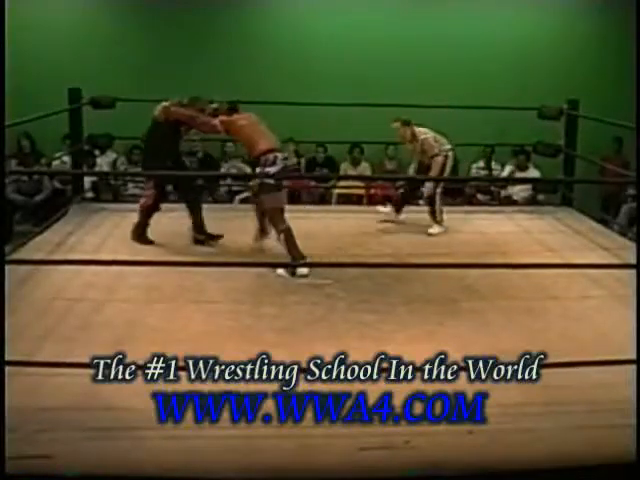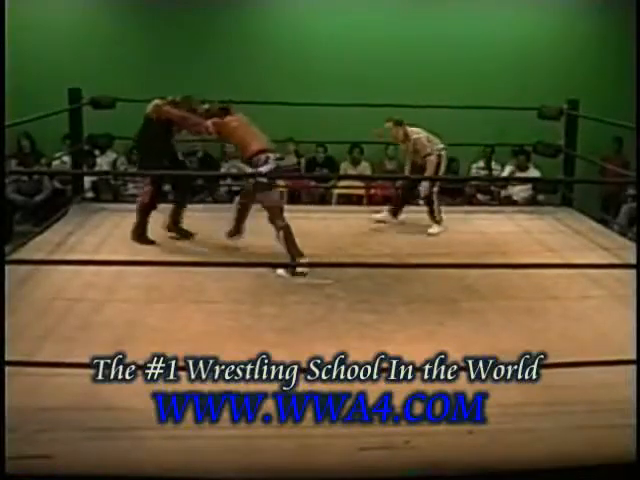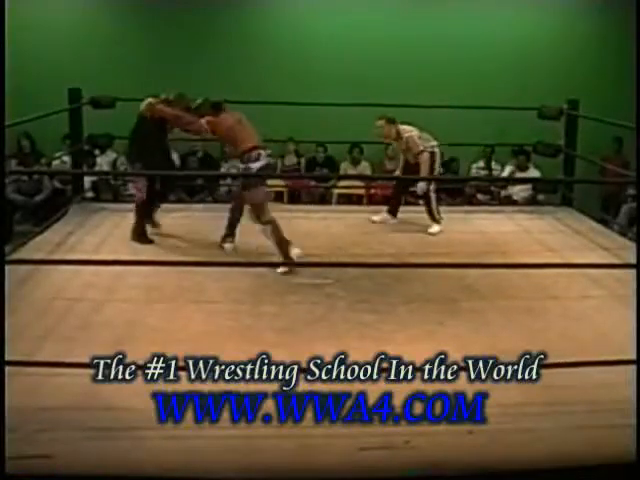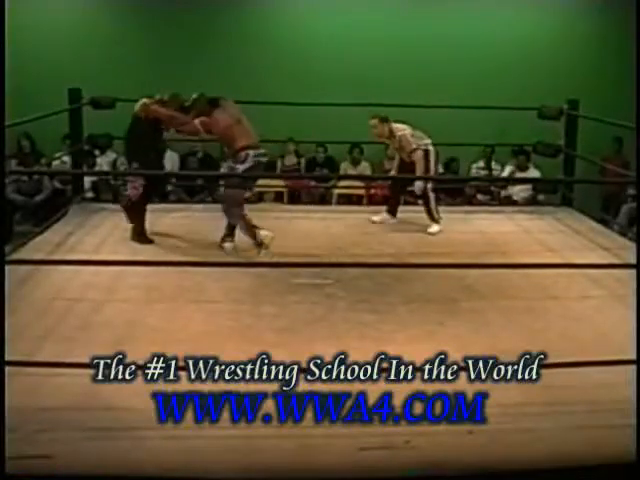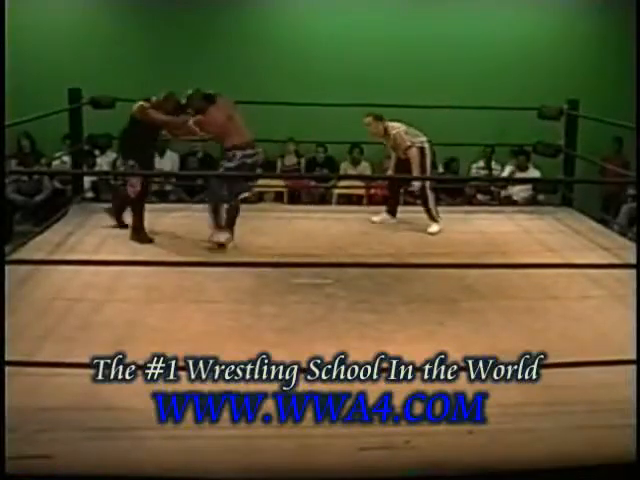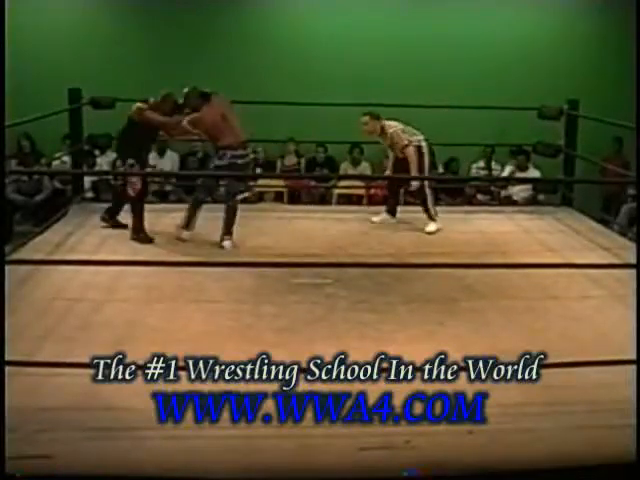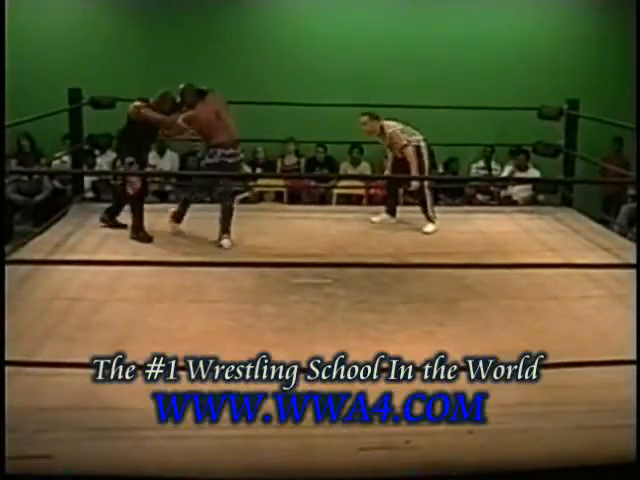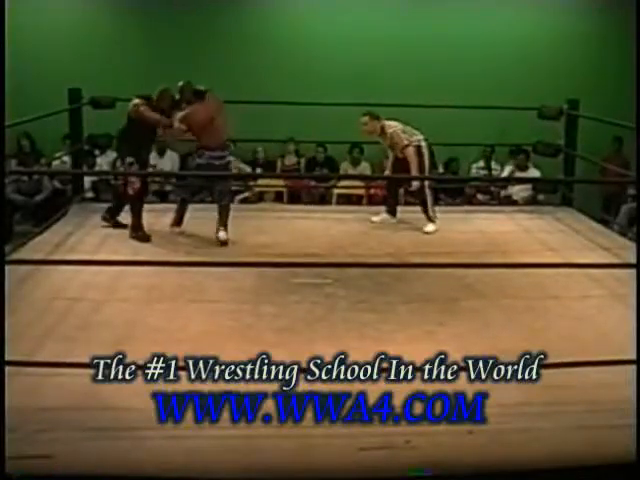
dt=0.1s
person 1, frame 1
left shoulder: (229, 121)
right shoulder: (247, 116)
left hip: (270, 163)
right hip: (278, 160)
left knee: (276, 216)
right knee: (258, 193)
left ankle: (299, 264)
right ankle: (262, 231)
person 1, frame 2
left shoulder: (221, 123)
right shoulder: (237, 117)
left hip: (262, 162)
right hip: (272, 159)
left knee: (275, 215)
right knee: (246, 195)
left ankle: (298, 261)
right ankle: (236, 229)
person 1, frame 3
left shoulder: (212, 122)
right shoulder: (230, 112)
left elbow: (190, 125)
left hip: (252, 160)
right hip: (261, 157)
left knee: (260, 211)
right knee: (238, 198)
left ankle: (288, 251)
right ankle: (228, 238)
person 1, frame 4
left shoulder: (209, 121)
right shoulder: (228, 105)
left hip: (244, 158)
right hip: (258, 155)
left knee: (230, 205)
right knee: (235, 200)
left ankle: (258, 234)
right ankle: (228, 238)
person 1, frame 5
left shoulder: (202, 120)
right shoulder: (224, 102)
left hip: (234, 156)
right hip: (252, 153)
left knee: (215, 196)
right knee: (235, 197)
left ankle: (220, 231)
right ankle: (227, 233)
person 1, frame 6
left shoulder: (196, 118)
right shoulder: (219, 100)
left hip: (225, 155)
right hip: (243, 154)
left knee: (201, 192)
right knee: (232, 198)
left ankle: (185, 229)
right ankle: (226, 236)
person 1, frame 7
left shoulder: (190, 117)
right shoulder: (215, 99)
left hip: (215, 154)
right hip: (234, 153)
right knee: (227, 197)
left ankle: (176, 219)
right ankle: (225, 235)
person 1, frame 8
left shoulder: (186, 116)
right shoulder: (214, 101)
left hip: (204, 155)
right hip: (222, 154)
left knee: (187, 190)
right knee: (223, 196)
left ankle: (177, 223)
right ankle: (222, 228)
person 2, frame 1
left shoulder: (188, 117)
right shoulder: (166, 109)
left elbow: (205, 127)
right elbow: (190, 116)
right wrist: (211, 122)
left hip: (171, 155)
right hip: (154, 156)
left knee: (190, 189)
right knee: (154, 195)
left ankle: (200, 232)
right ankle: (139, 231)
person 2, frame 2
left shoulder: (180, 117)
right shoulder: (158, 107)
left elbow: (196, 128)
right elbow: (181, 116)
right wrist: (203, 122)
left hip: (166, 152)
right hip: (148, 153)
left knee: (183, 183)
right knee: (151, 192)
left ankle: (174, 223)
right ankle: (139, 231)
person 2, frame 3
left shoulder: (172, 113)
right shoulder: (152, 105)
right elbow: (174, 115)
left hip: (159, 150)
right hip: (141, 150)
left knee: (171, 181)
right knee: (145, 189)
left ankle: (148, 213)
right ankle: (138, 231)
person 2, frame 4
left shoulder: (167, 113)
right shoulder: (147, 105)
right elbow: (169, 115)
right wrist: (187, 119)
left hip: (153, 148)
right hip: (136, 149)
left knee: (156, 183)
right knee: (141, 188)
left ankle: (129, 204)
right ankle: (138, 231)
person 2, frame 5
left shoulder: (163, 113)
right shoulder: (144, 108)
left elbow: (175, 130)
right elbow: (166, 120)
right wrist: (187, 120)
left hip: (145, 149)
right hip: (131, 148)
left knee: (135, 184)
right knee: (138, 186)
left ankle: (116, 210)
right ankle: (137, 231)
person 2, frame 6
left shoulder: (159, 114)
right shoulder: (141, 109)
right elbow: (163, 121)
left hip: (141, 149)
right hip: (128, 148)
left knee: (128, 184)
right knee: (138, 186)
left ankle: (109, 215)
right ankle: (137, 230)
person 2, frame 7
left shoulder: (160, 112)
right shoulder: (140, 108)
right elbow: (161, 120)
left hip: (141, 148)
right hip: (127, 147)
left knee: (127, 183)
right knee: (138, 185)
left ankle: (109, 215)
right ankle: (137, 229)
person 2, frame 8
left shoulder: (160, 110)
right shoulder: (139, 105)
right elbow: (157, 119)
left hip: (142, 148)
right hip: (129, 147)
left knee: (129, 183)
right knee: (138, 184)
left ankle: (110, 214)
right ankle: (136, 228)
person 3, frame 1
left shoulder: (425, 138)
right shoulder: (409, 138)
left elbow: (438, 159)
right elbow: (417, 155)
left wrist: (430, 181)
right wrist: (413, 172)
left hip: (443, 157)
right hip: (427, 159)
left knee: (432, 190)
right knee: (410, 184)
left ankle: (438, 224)
right ankle: (395, 210)
person 3, frame 2
left shoulder: (417, 137)
right shoulder: (401, 138)
left elbow: (431, 158)
left wrist: (426, 180)
right wrist: (407, 173)
left hip: (436, 156)
right hip: (420, 160)
left knee: (429, 190)
right knee: (406, 186)
left ankle: (437, 223)
right ankle: (391, 214)
person 3, frame 3
left shoulder: (409, 135)
right shoulder: (393, 136)
left elbow: (424, 156)
left wrist: (423, 179)
right wrist: (400, 171)
left hip: (430, 154)
right hip: (413, 157)
left knee: (426, 189)
right knee: (400, 184)
left ankle: (436, 222)
right ankle: (390, 214)
person 3, frame 4
left shoulder: (402, 133)
right shoulder: (387, 135)
left elbow: (418, 154)
left wrist: (419, 178)
right wrist: (395, 170)
left hip: (425, 152)
right hip: (408, 156)
left knee: (424, 188)
right knee: (396, 183)
left ankle: (435, 222)
right ankle: (390, 214)
person 3, frame 5
left shoulder: (396, 132)
right shoulder: (383, 133)
left elbow: (413, 152)
left wrist: (416, 176)
right wrist: (392, 169)
left hip: (420, 150)
right hip: (405, 154)
left knee: (422, 186)
right knee: (393, 182)
left ankle: (435, 221)
right ankle: (390, 214)
person 3, frame 6
left shoulder: (393, 130)
right shoulder: (380, 132)
left elbow: (410, 150)
left wrist: (414, 174)
right wrist: (390, 169)
left hip: (418, 149)
right hip: (403, 153)
left knee: (421, 185)
right knee: (392, 182)
left ankle: (433, 220)
right ankle: (390, 214)
person 3, frame 7
left shoulder: (392, 131)
right shoulder: (379, 132)
left elbow: (409, 150)
left wrist: (414, 175)
right wrist: (389, 169)
left hip: (417, 149)
right hip: (402, 153)
left knee: (420, 186)
right knee: (391, 182)
left ankle: (431, 221)
right ankle: (389, 214)
person 3, frame 8
left shoulder: (393, 131)
right shoulder: (380, 132)
left elbow: (409, 150)
left wrist: (415, 174)
right wrist: (389, 169)
left hip: (418, 149)
right hip: (402, 153)
left knee: (421, 186)
right knee: (392, 181)
left ankle: (431, 221)
right ankle: (390, 213)
